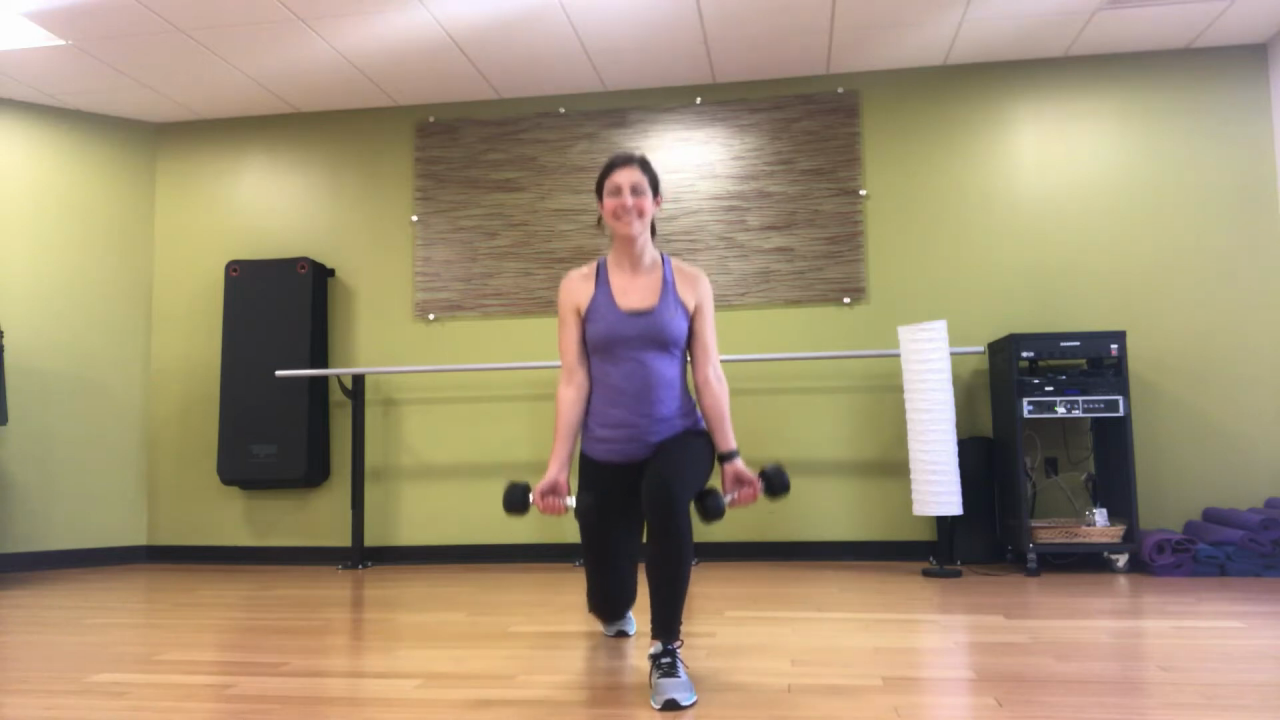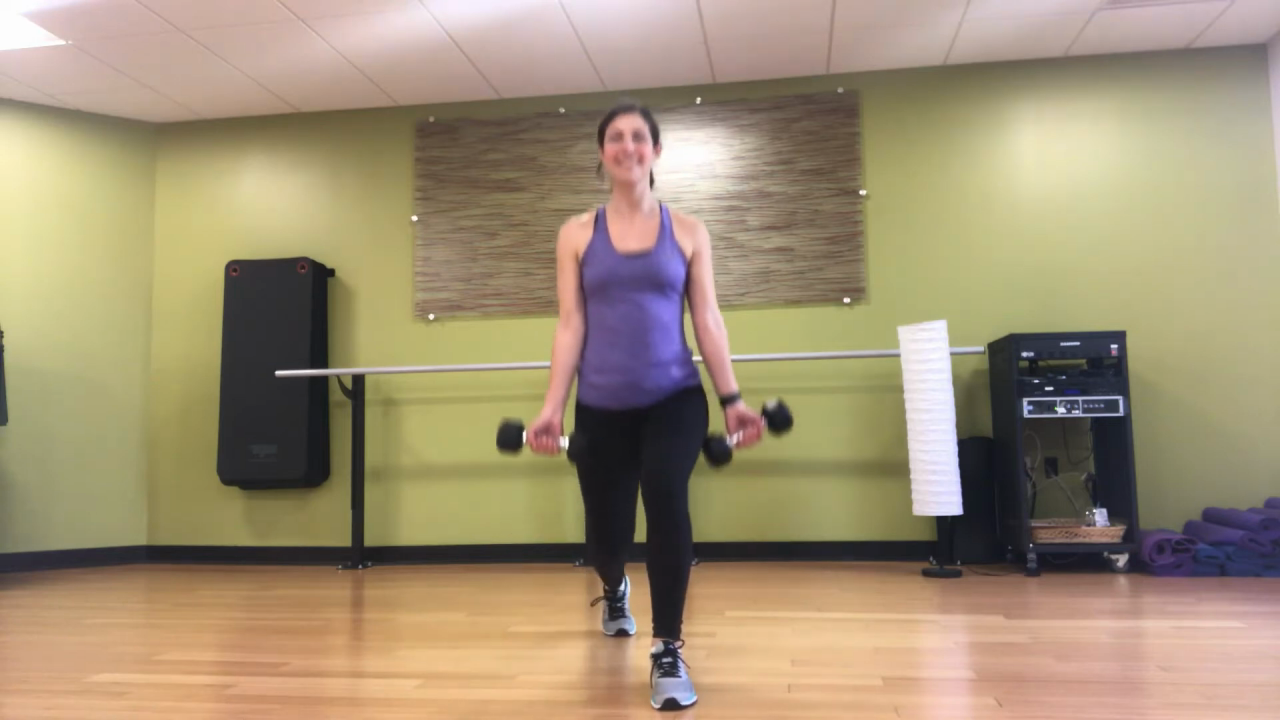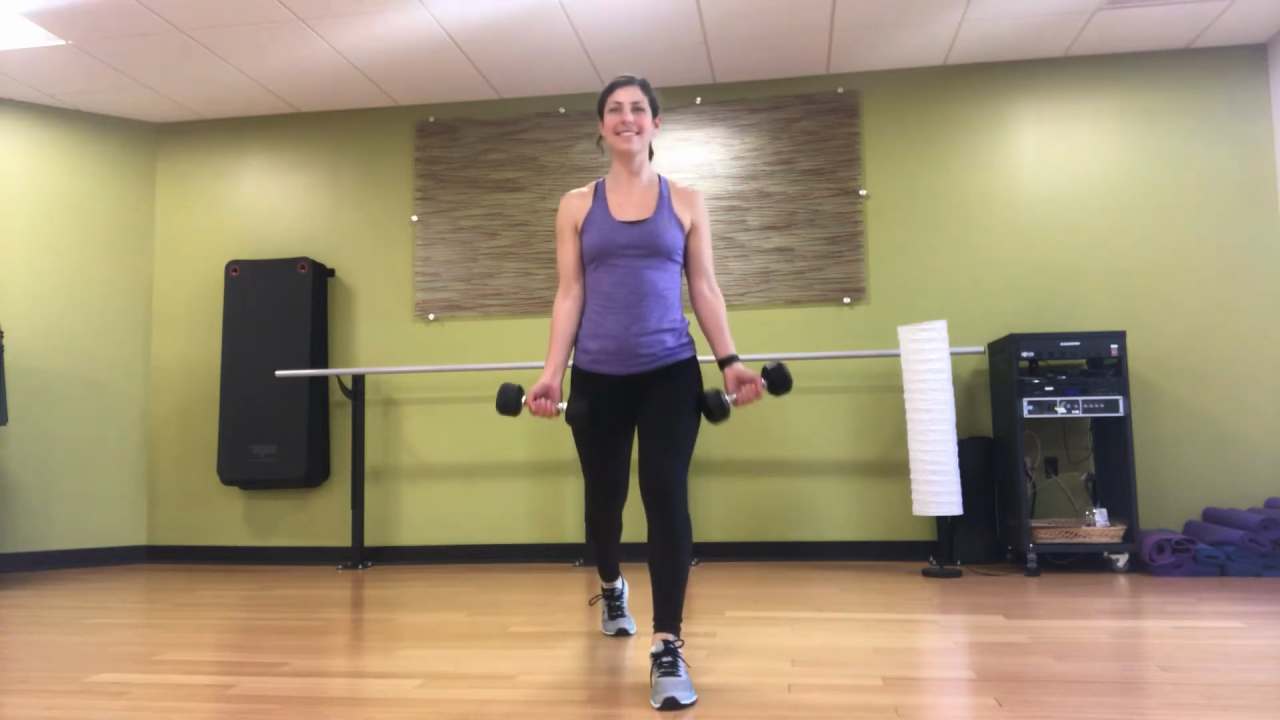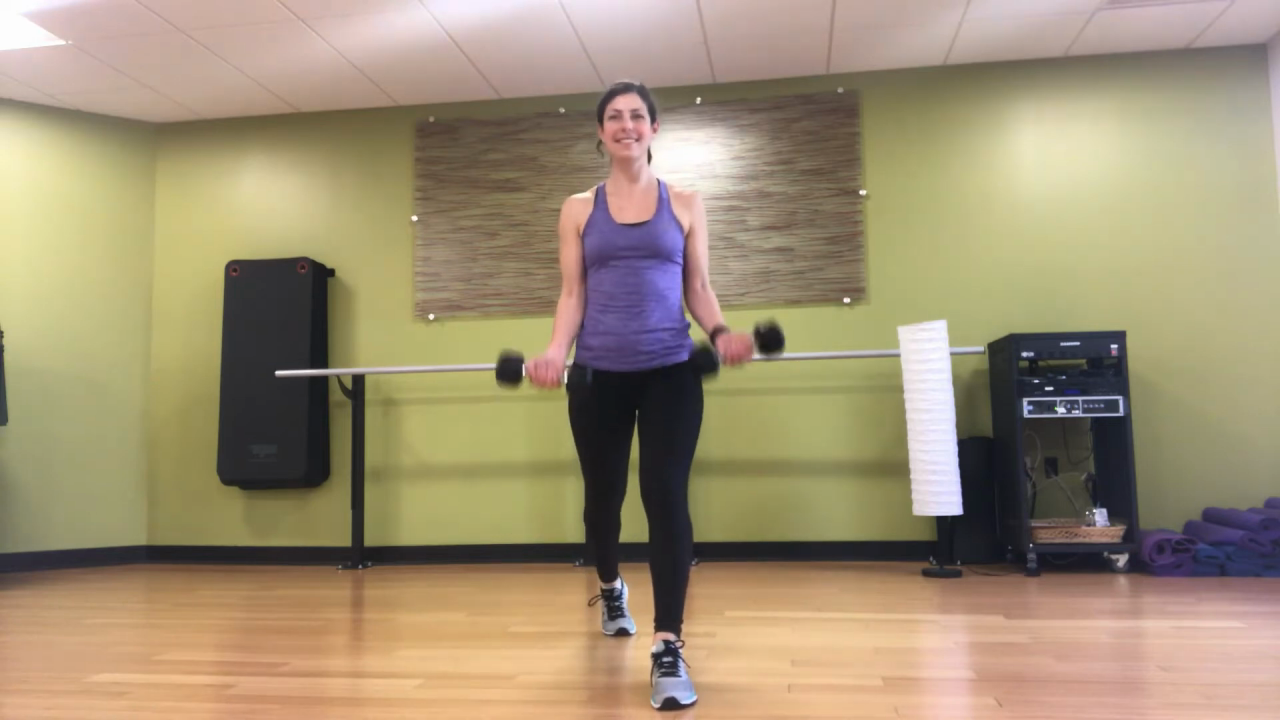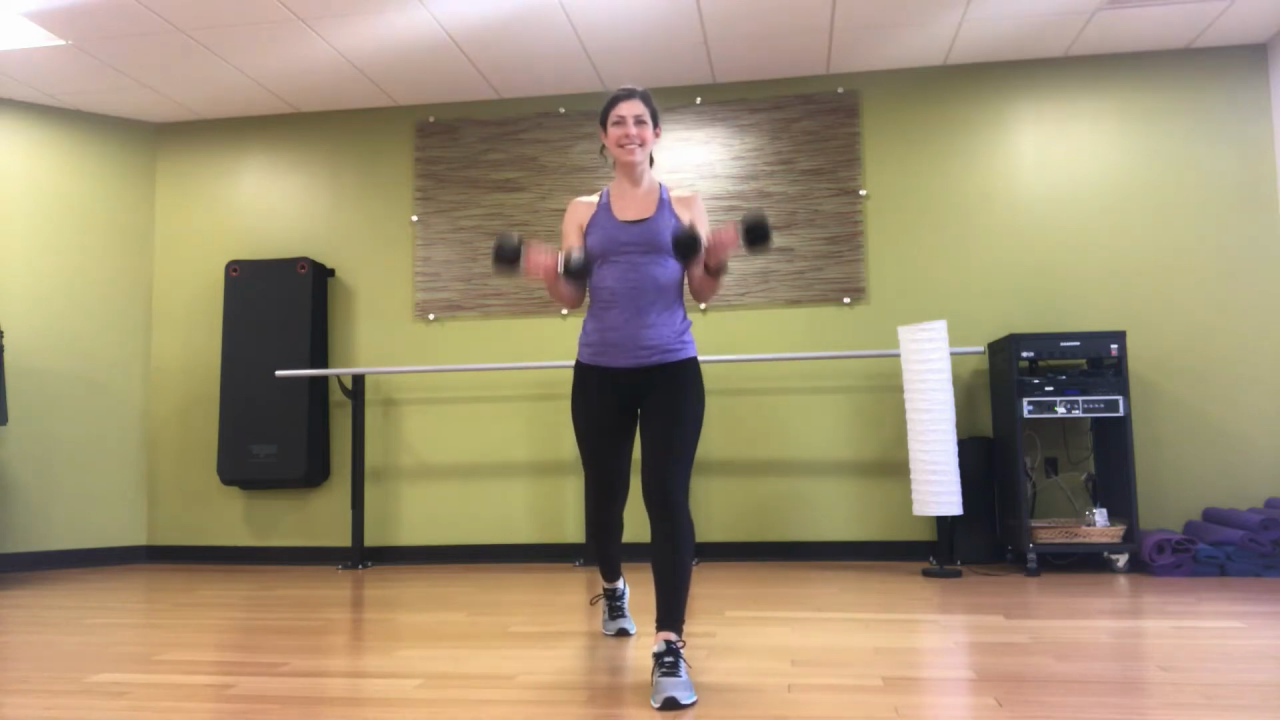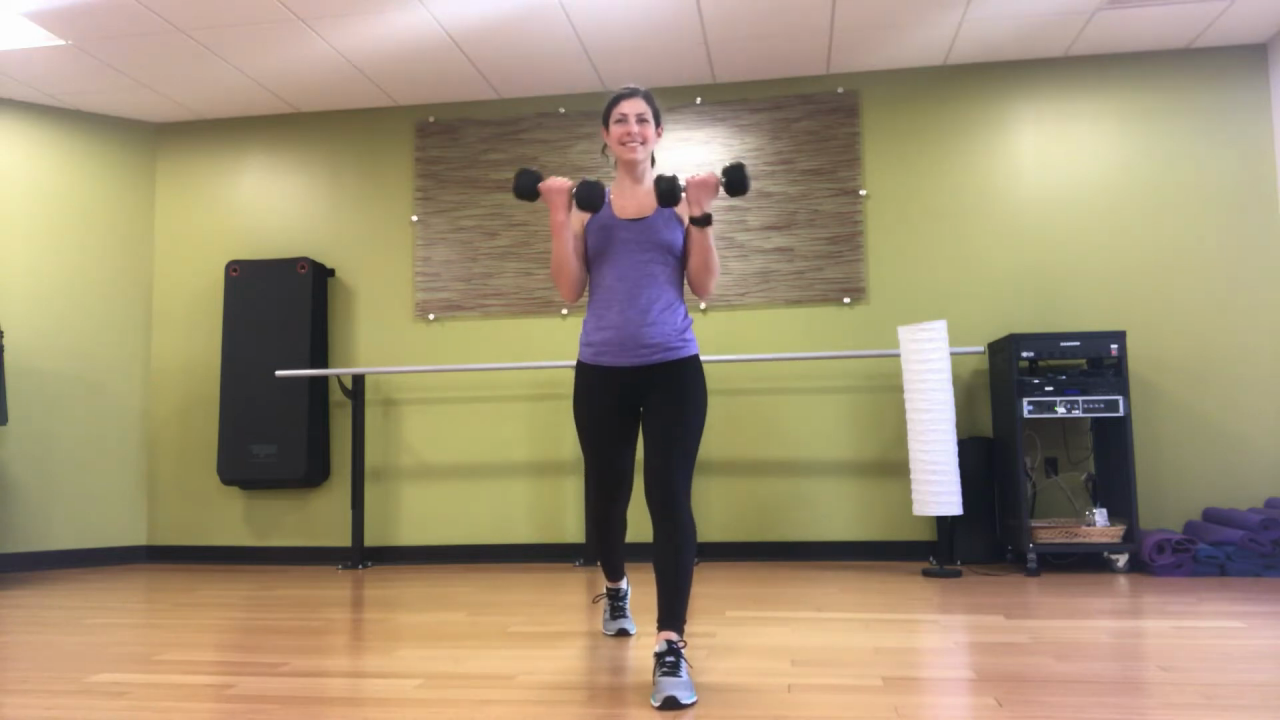
dt=0.2s
person 1, frame 1
left shoulder: (691, 282)
right shoulder: (578, 286)
left elbow: (708, 374)
right elbow: (573, 382)
left wrist: (729, 455)
right wrist: (558, 465)
left hip: (678, 438)
right hip: (605, 455)
left knee: (666, 498)
right knee: (609, 603)
left ankle: (667, 651)
right ankle: (620, 605)
person 1, frame 2
left shoulder: (688, 230)
right shoulder: (577, 233)
left elbow: (707, 319)
right elbow: (570, 327)
left wrist: (731, 398)
right wrist: (552, 407)
left hip: (673, 397)
right hip: (602, 405)
left knee: (665, 493)
right knee: (607, 533)
left ankle: (667, 650)
right ankle: (615, 590)
person 1, frame 3
left shoulder: (686, 201)
right shoulder: (577, 205)
left elbow: (703, 288)
right elbow: (569, 295)
left wrist: (729, 359)
right wrist: (552, 371)
left hip: (670, 371)
right hip: (598, 376)
left knee: (665, 492)
right knee: (603, 495)
left ankle: (667, 646)
right ankle: (612, 587)
person 1, frame 4
left shoulder: (685, 203)
right shoulder: (579, 209)
left elbow: (698, 287)
right elbow: (572, 294)
left wrist: (722, 333)
right wrist: (555, 352)
left hip: (670, 371)
right hip: (599, 374)
left knee: (666, 495)
right knee: (603, 494)
left ankle: (668, 649)
right ankle: (611, 589)
person 1, frame 5
left shoulder: (686, 205)
right shoulder: (583, 210)
left elbow: (700, 290)
right elbow: (572, 294)
left wrist: (716, 265)
right wrist: (549, 275)
left hip: (671, 369)
right hip: (600, 372)
left knee: (668, 497)
right knee: (605, 494)
left ankle: (669, 649)
right ankle: (613, 589)
person 1, frame 6
left shoulder: (683, 199)
right shoulder: (585, 205)
left elbow: (703, 287)
right elbow: (571, 290)
left wrist: (701, 216)
right wrist: (561, 217)
left hip: (673, 368)
right hip: (602, 370)
left knee: (670, 497)
right knee: (606, 494)
left ankle: (671, 648)
right ankle: (616, 589)
